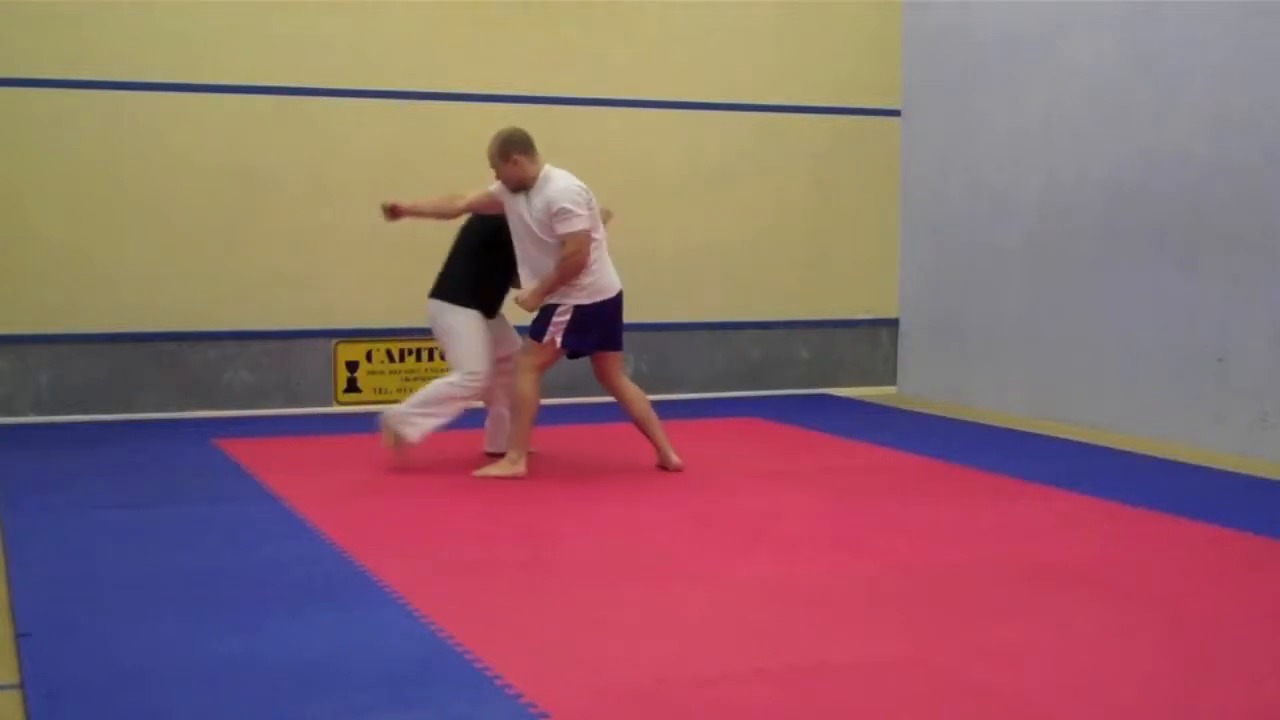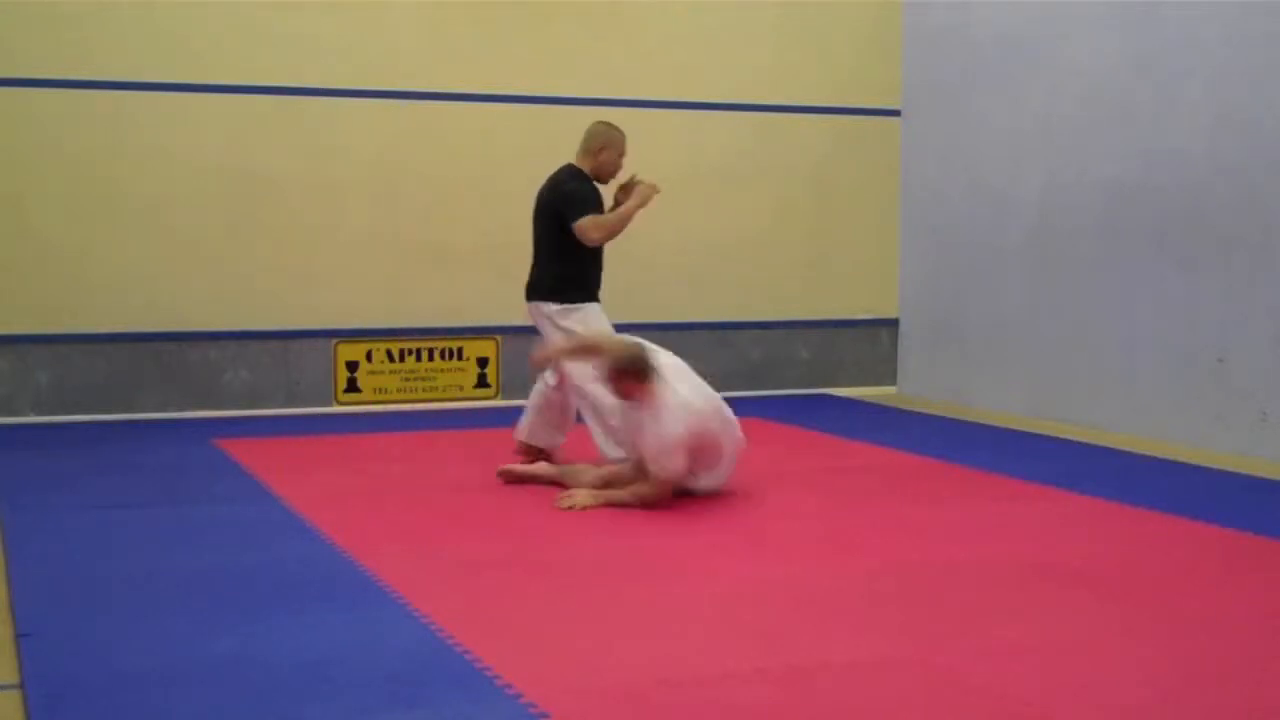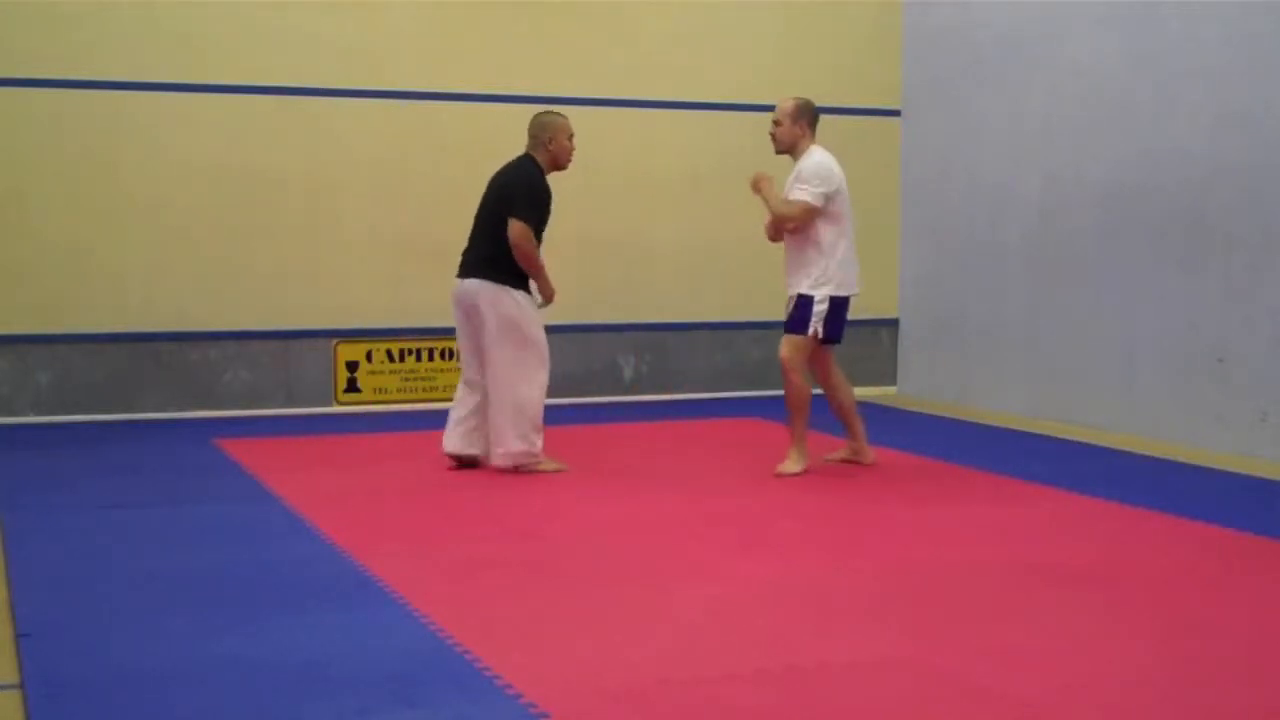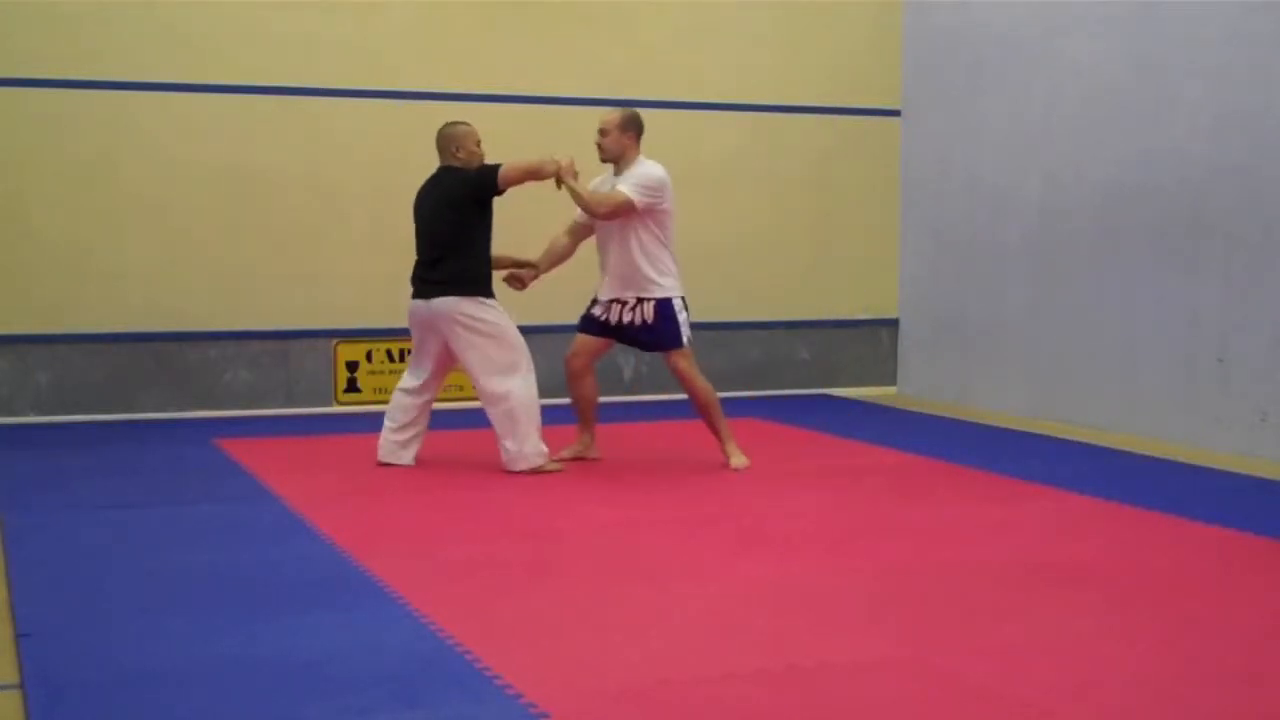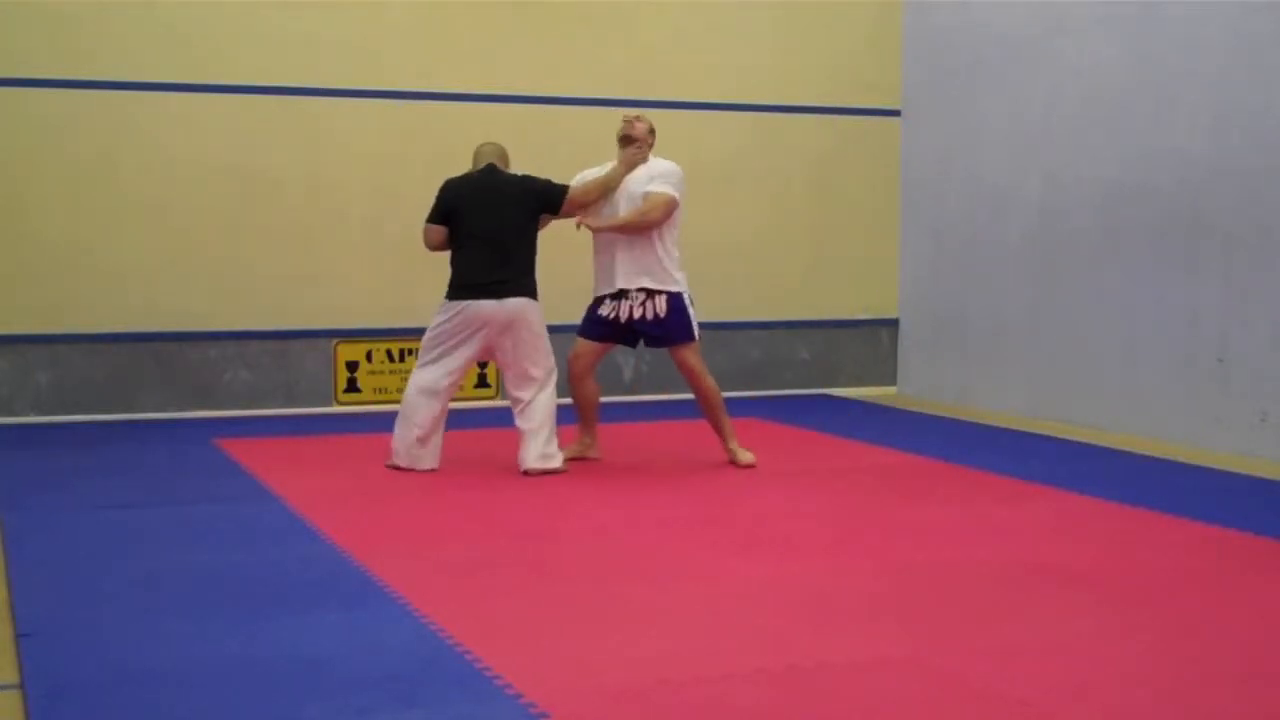
dt=1s
person 1, frame 1
left shoulder: (562, 192)
right shoulder: (513, 192)
left elbow: (577, 256)
right elbow: (458, 206)
left wrist: (538, 292)
left hip: (582, 299)
right hip: (603, 297)
left knee: (527, 366)
right knee: (614, 378)
left ankle: (515, 459)
right ankle: (667, 453)
person 1, frame 2
left shoulder: (668, 427)
right shoulder: (651, 357)
left elbow: (658, 491)
right elbow: (599, 341)
left wrist: (597, 497)
right wrist: (555, 352)
left hip: (703, 469)
left ankle: (546, 472)
person 1, frame 3
left shoulder: (815, 166)
right shoulder: (809, 166)
left elbow: (791, 219)
left wrist: (766, 191)
right wrist: (776, 230)
left hip: (822, 286)
right hip: (814, 285)
left knee: (790, 359)
right knee: (822, 366)
left ankle: (798, 450)
right ankle: (859, 445)
person 1, frame 4
left shoulder: (651, 176)
right shoulder: (602, 184)
left elbow: (603, 209)
right elbow: (571, 236)
left wrist: (568, 182)
right wrist: (533, 271)
left hip: (657, 295)
right hip: (614, 295)
left knee: (685, 371)
right knee: (577, 361)
left ankle: (729, 446)
right ankle: (586, 442)
person 1, frame 5
left shoulder: (666, 171)
right shoulder: (593, 177)
left elbow: (651, 216)
left wrist: (600, 224)
left hip: (662, 290)
right hip: (613, 292)
left knee: (694, 369)
right knee: (579, 363)
left ankle: (731, 444)
right ankle: (587, 442)
person 2, frame 1
left shoulder: (505, 218)
right shoulder: (508, 218)
right hip: (457, 307)
left knee: (509, 366)
right knee: (472, 378)
left ankle: (501, 443)
right ankle: (400, 423)
person 2, frame 2
left shoulder: (569, 184)
right shoulder: (573, 188)
left elbow: (589, 236)
right elbow: (594, 235)
left wrist: (620, 205)
right wrist: (636, 203)
left hip: (556, 299)
right hip: (566, 303)
left knee: (562, 374)
right knee: (600, 376)
left ankle: (533, 442)
person 2, frame 3
left shoulder: (514, 173)
right shoulder: (532, 182)
right elbow: (520, 239)
left wrist: (532, 279)
right wrist: (544, 281)
left hip: (471, 283)
right hip: (499, 288)
left knee: (478, 373)
right knee: (524, 369)
left ankle: (464, 446)
right ankle: (520, 454)
person 2, frame 4
left shoulder: (429, 191)
right shoulder: (469, 182)
right elbow: (530, 170)
left wrist: (509, 262)
right wrist: (559, 168)
left hip: (425, 302)
right hip: (464, 302)
left knee: (420, 378)
right knee: (511, 370)
left ankle: (394, 449)
right ankle: (526, 456)
person 2, frame 5
left shoulder: (454, 189)
right shoulder: (529, 188)
left elbow: (433, 240)
right elbow: (582, 198)
right wrist: (622, 168)
left hip: (466, 304)
right hip: (518, 305)
left knee: (431, 377)
right knee: (534, 380)
left ankle: (411, 455)
right ankle: (540, 458)
